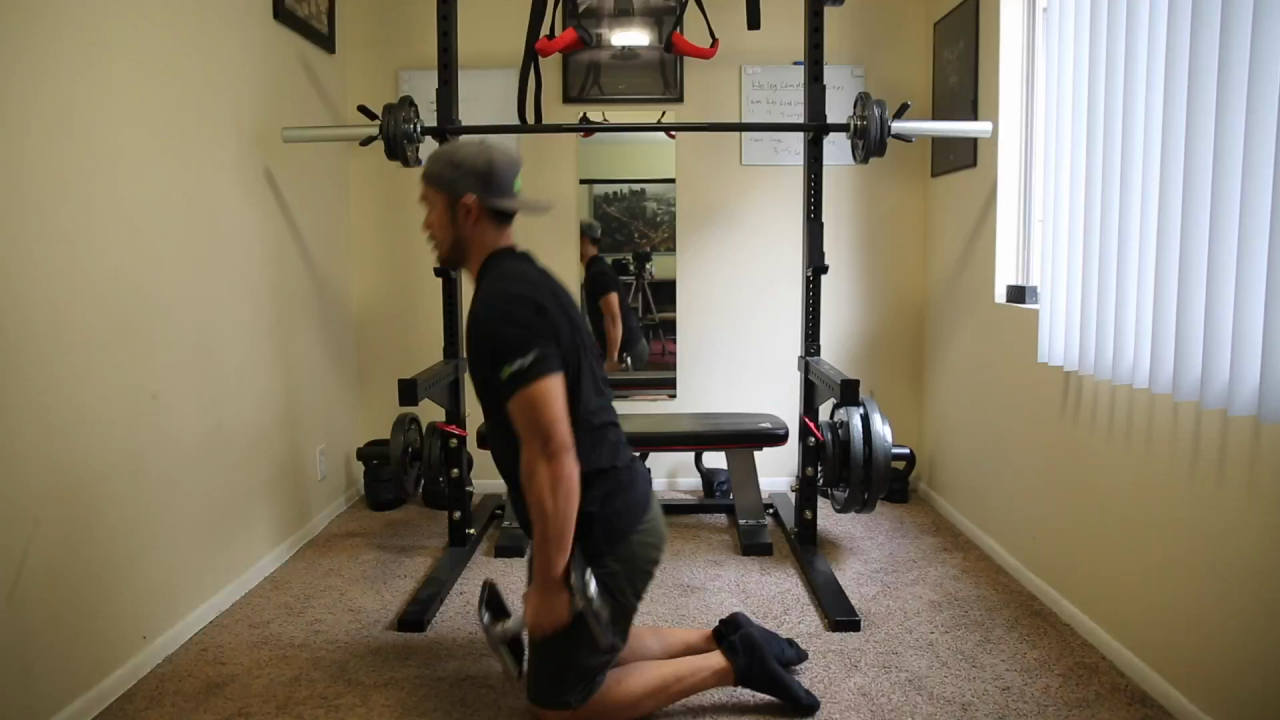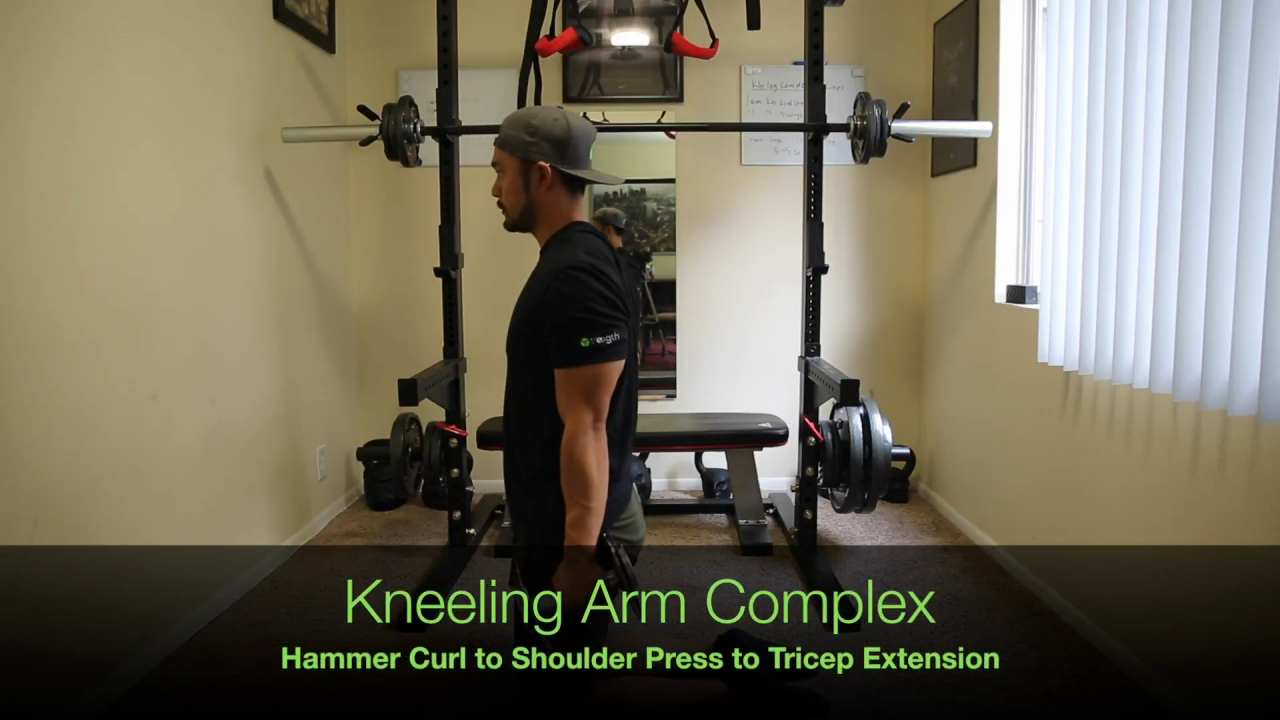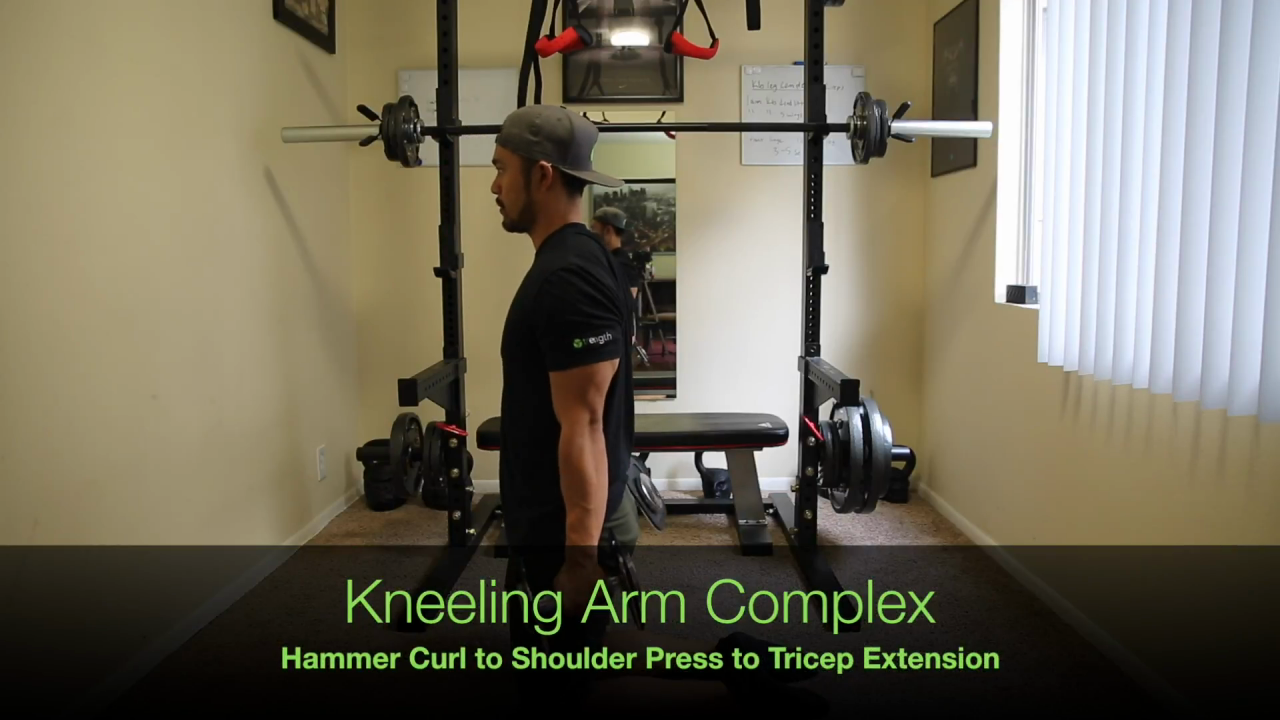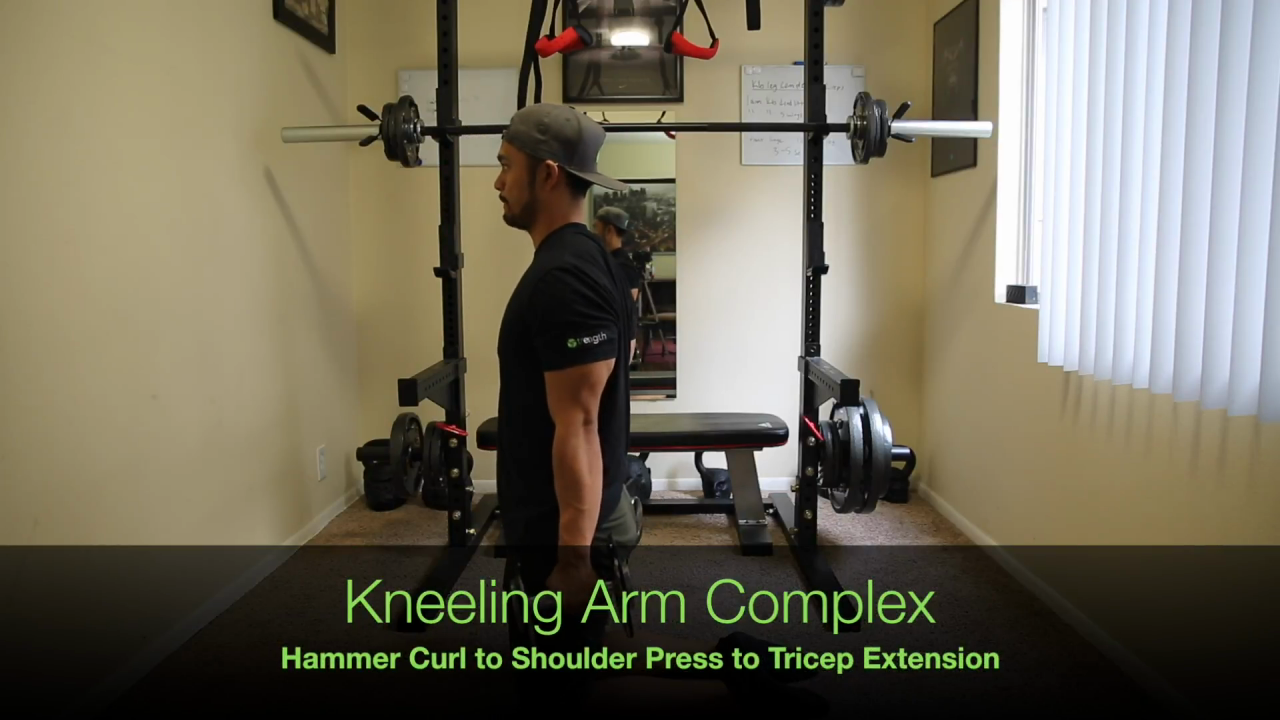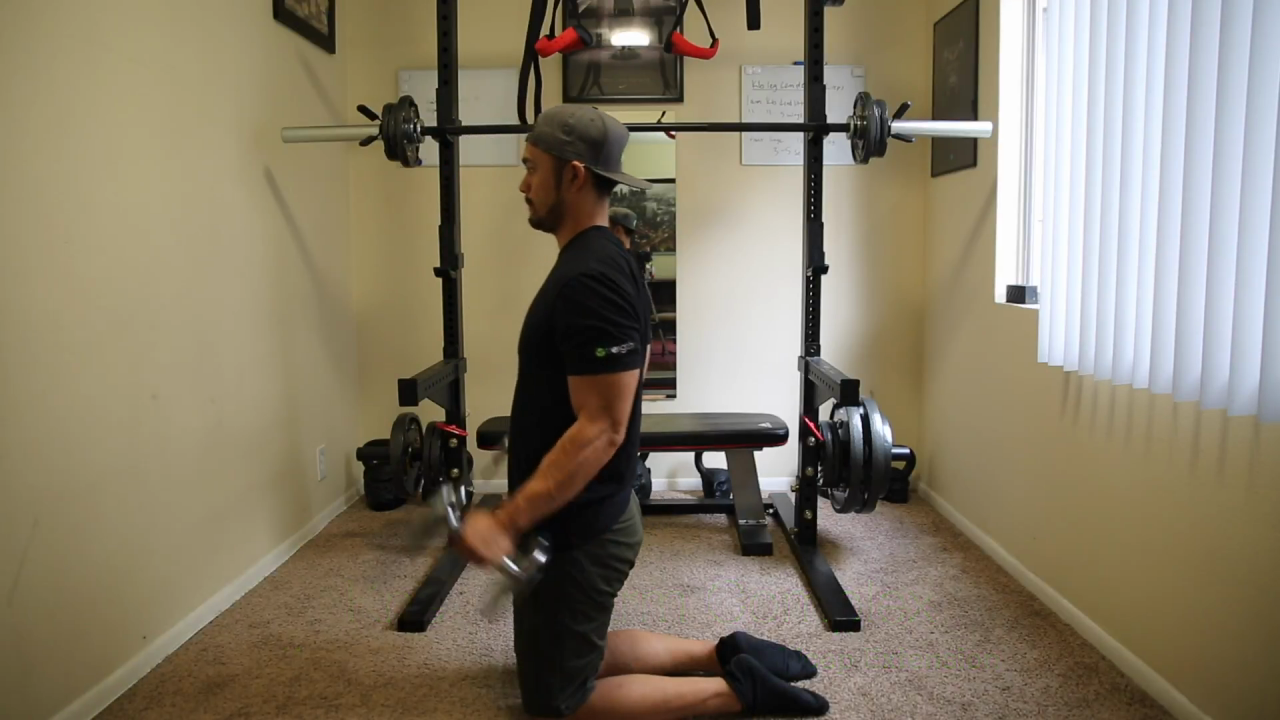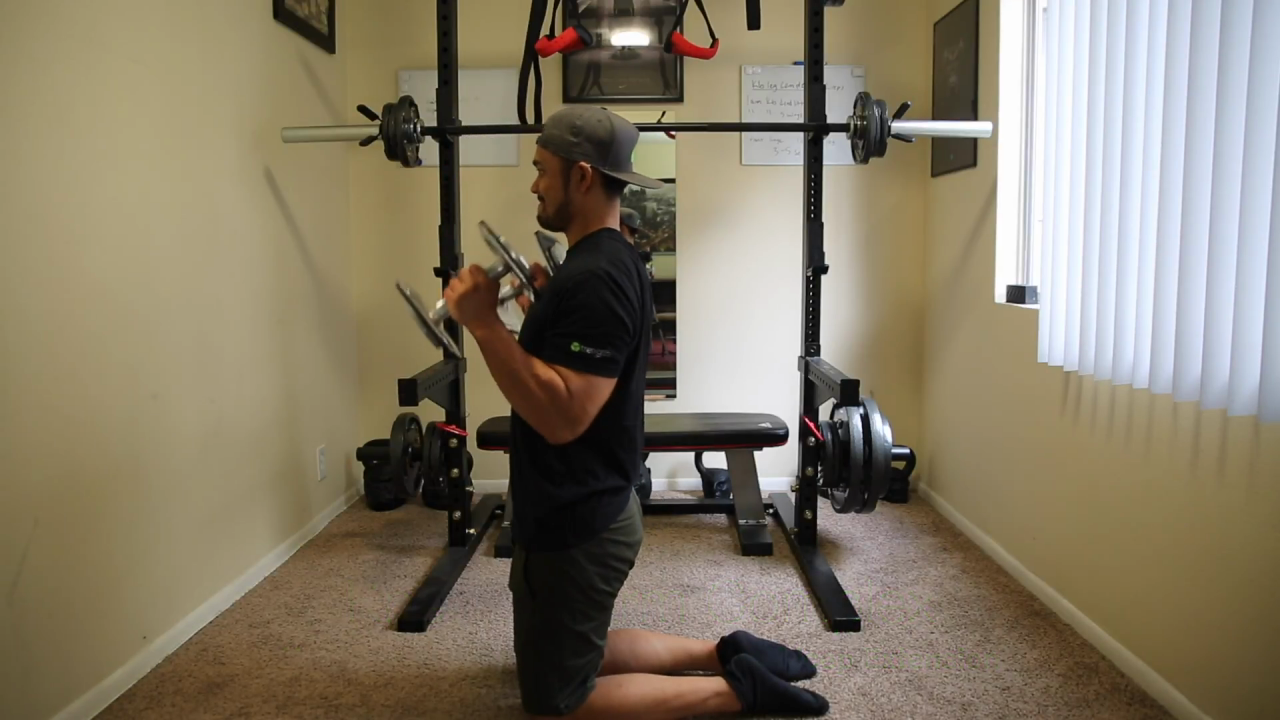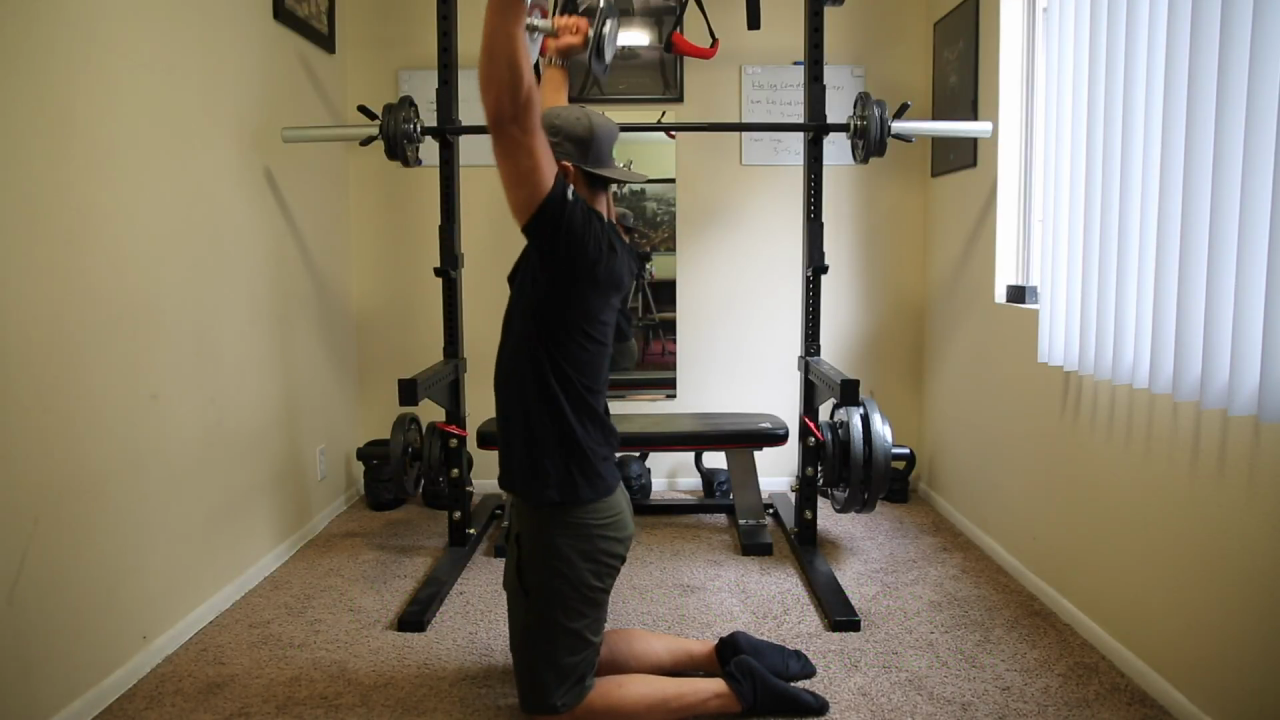
dt=0.7s
person 1, frame 1
left shoulder: (506, 306)
right shoulder: (514, 284)
left elbow: (551, 451)
left wrist: (549, 581)
left hip: (603, 532)
right hip: (604, 513)
right knee: (574, 651)
left ankle: (729, 662)
right ankle: (724, 640)
person 1, frame 2
left shoulder: (575, 276)
right shoulder: (573, 261)
left elbow: (587, 426)
left wrist: (579, 555)
left hip: (577, 526)
right hip: (568, 518)
right knee: (586, 652)
right ankle: (725, 655)
person 1, frame 3
left shoulder: (567, 280)
right shoulder: (573, 263)
left elbow: (583, 426)
left wrist: (582, 557)
left hip: (568, 528)
right hip: (561, 519)
right knee: (582, 651)
right ankle: (728, 658)
person 1, frame 4
left shoulder: (563, 279)
right shoulder: (577, 261)
left elbow: (577, 426)
left wrist: (573, 557)
left hip: (564, 529)
right hip: (564, 520)
right knee: (583, 652)
right ankle: (726, 656)
person 1, frame 5
left shoulder: (590, 281)
right shoulder: (595, 263)
left elbow: (602, 429)
left wrist: (507, 524)
left hip: (577, 527)
right hip: (584, 516)
right knee: (577, 652)
right ankle: (724, 653)
person 1, frame 6
left shoulder: (596, 279)
right shoulder: (601, 263)
left elbow: (562, 417)
left wrist: (486, 325)
right wrist: (538, 308)
left hip: (574, 526)
right hip: (585, 512)
right knee: (575, 652)
right ankle: (725, 653)
person 1, frame 7
left shoulder: (575, 242)
right shoulder: (588, 243)
left elbow: (510, 117)
right elbow: (540, 129)
right wrist: (555, 61)
left hip: (567, 512)
right hip: (577, 499)
right knee: (572, 653)
right ankle: (727, 653)
